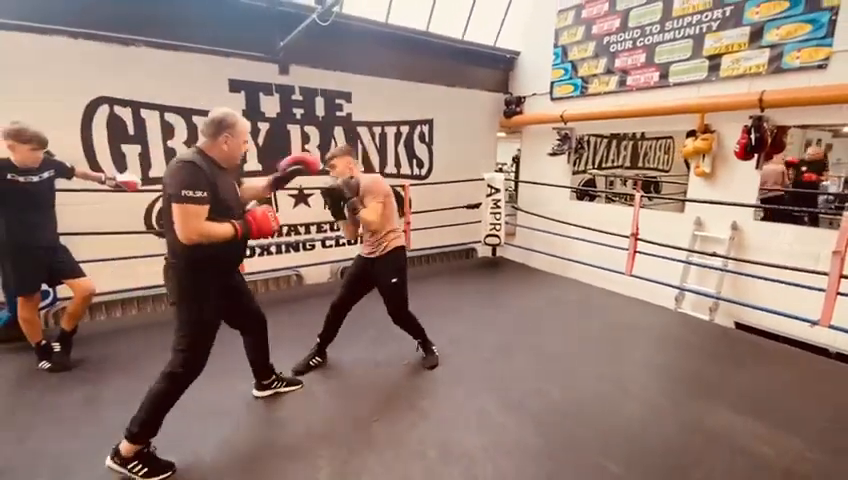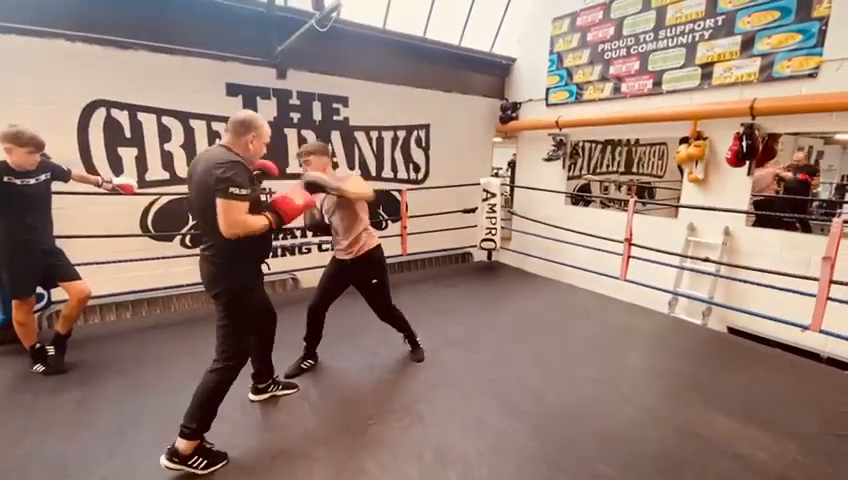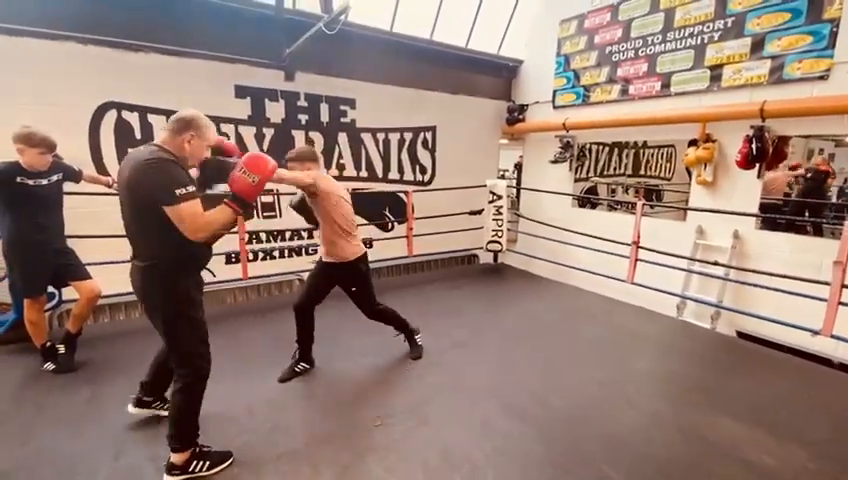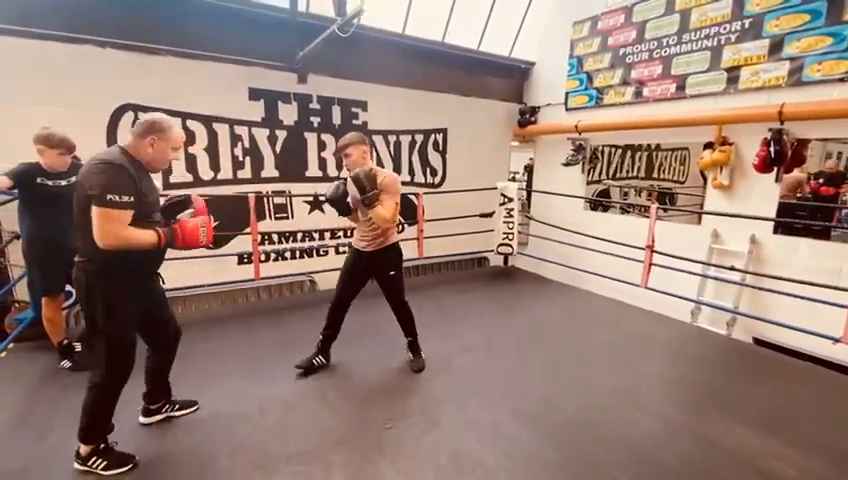
dt=0.7s
person 1, frame 1
left shoulder: (218, 166)
right shoulder: (190, 169)
left elbow: (246, 194)
right elbow: (190, 231)
left wrist: (282, 176)
right wrist: (244, 227)
left hip: (222, 271)
right hip: (195, 278)
left knee: (254, 322)
right knee: (187, 362)
left ankle: (266, 380)
right ankle: (130, 449)
person 1, frame 2
left shoulder: (207, 159)
right shoulder: (231, 168)
right elbow: (233, 226)
left wrist: (255, 176)
right wrist: (276, 215)
left hip: (231, 266)
right hip: (232, 270)
left knee: (264, 320)
right knee: (231, 355)
left ankle: (263, 382)
right ankle: (184, 447)
person 1, frame 3
left shoulder: (140, 159)
right shoulder: (163, 168)
right elbow: (198, 228)
right wrist: (241, 200)
left hip: (156, 271)
right hip: (169, 279)
left knee: (181, 340)
right knee: (192, 361)
left ankle: (149, 397)
person 1, frame 4
left shoulder: (132, 167)
right shoulder: (112, 171)
right elbow: (108, 236)
left wrist: (172, 209)
right wrist: (169, 236)
left hip: (137, 277)
right hip: (107, 283)
left knee: (167, 335)
right knee: (112, 364)
left ankle: (156, 403)
right ankle: (89, 448)
person 2, frame 1
left shoulder: (50, 165)
left elbow: (79, 172)
left wrist: (109, 179)
left hip: (51, 245)
left knee: (86, 289)
right knee: (28, 301)
left ankle: (62, 343)
right ankle: (44, 352)
person 2, frame 2
left shoulder: (46, 167)
left elbow: (74, 175)
left wrist: (103, 182)
left hip: (47, 248)
left knee: (82, 292)
right knee: (23, 304)
left ankle: (57, 345)
right ankle: (37, 355)
person 2, frame 3
left shoulder: (58, 168)
left elbow: (84, 176)
left wrist: (111, 182)
left hip: (56, 246)
right hip: (23, 251)
left knee: (91, 291)
right knee: (35, 302)
left ankle: (67, 343)
right ankle: (48, 353)
person 2, frame 4
left shoulder: (76, 169)
right shoulder: (28, 172)
left hip: (74, 247)
right hip: (42, 250)
right knee: (52, 300)
right ankle: (64, 351)
person 3, frame 1
left shoulder: (373, 183)
right shoulder: (346, 190)
left elbow: (373, 223)
right elbow: (351, 234)
left wrist: (352, 200)
right wrist: (337, 208)
left hip: (390, 255)
right hip: (367, 256)
left knee: (398, 312)
right knee: (339, 305)
left ankle: (427, 346)
right ankle: (319, 352)
person 3, frame 2
left shoulder: (344, 178)
right shoulder: (321, 194)
left elbow: (367, 194)
left wrist: (327, 185)
right wrist: (316, 223)
left hip: (367, 256)
right hip: (342, 258)
left knee: (384, 309)
right knee: (315, 307)
left ankle: (411, 338)
right ankle: (309, 355)
person 3, frame 3
left shoulder: (317, 181)
right shoulder: (317, 188)
left elbow: (281, 176)
right wrist: (309, 213)
left hip: (351, 261)
right hip: (328, 261)
left knee: (372, 308)
right knee: (302, 306)
left ankle: (410, 333)
right ankle: (303, 358)
person 3, frame 4
left shoulder: (388, 179)
right shoulder: (352, 179)
left elbow: (386, 221)
left wrist: (366, 195)
right wrist: (342, 206)
left hip: (386, 251)
right hip: (359, 251)
left knee: (398, 302)
right knee: (339, 301)
left ankle: (415, 349)
right ankle: (322, 352)
